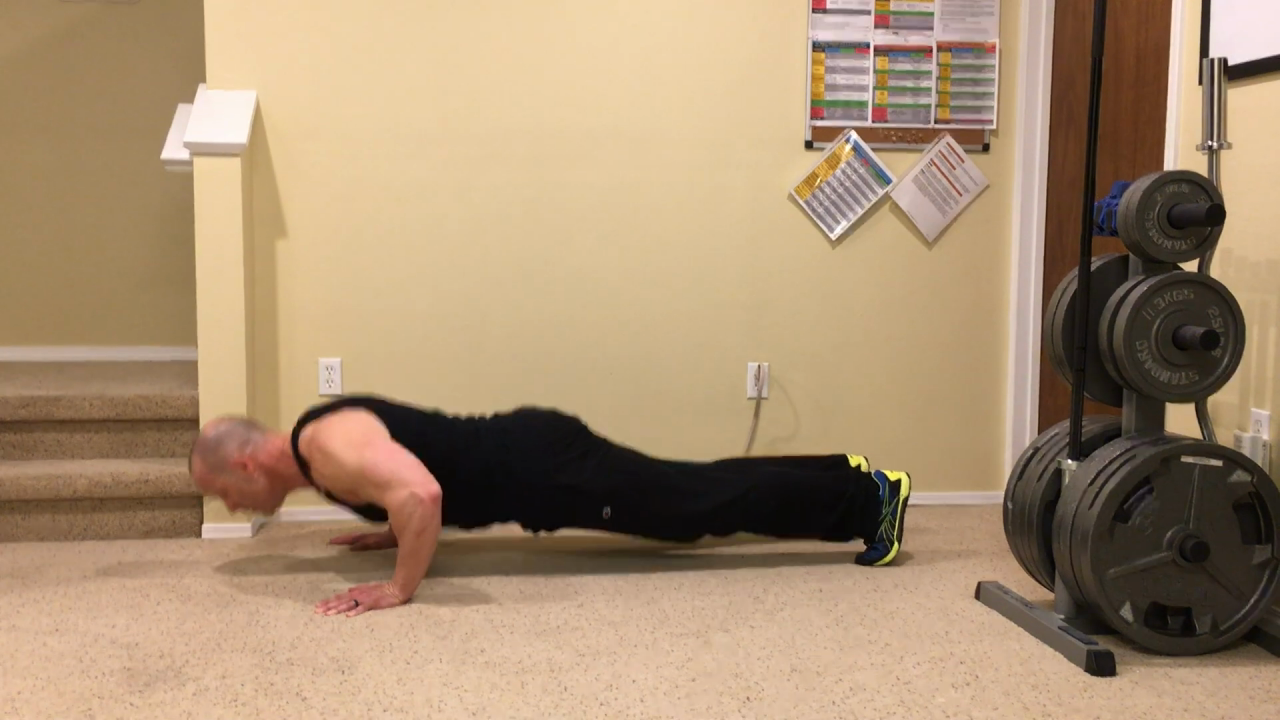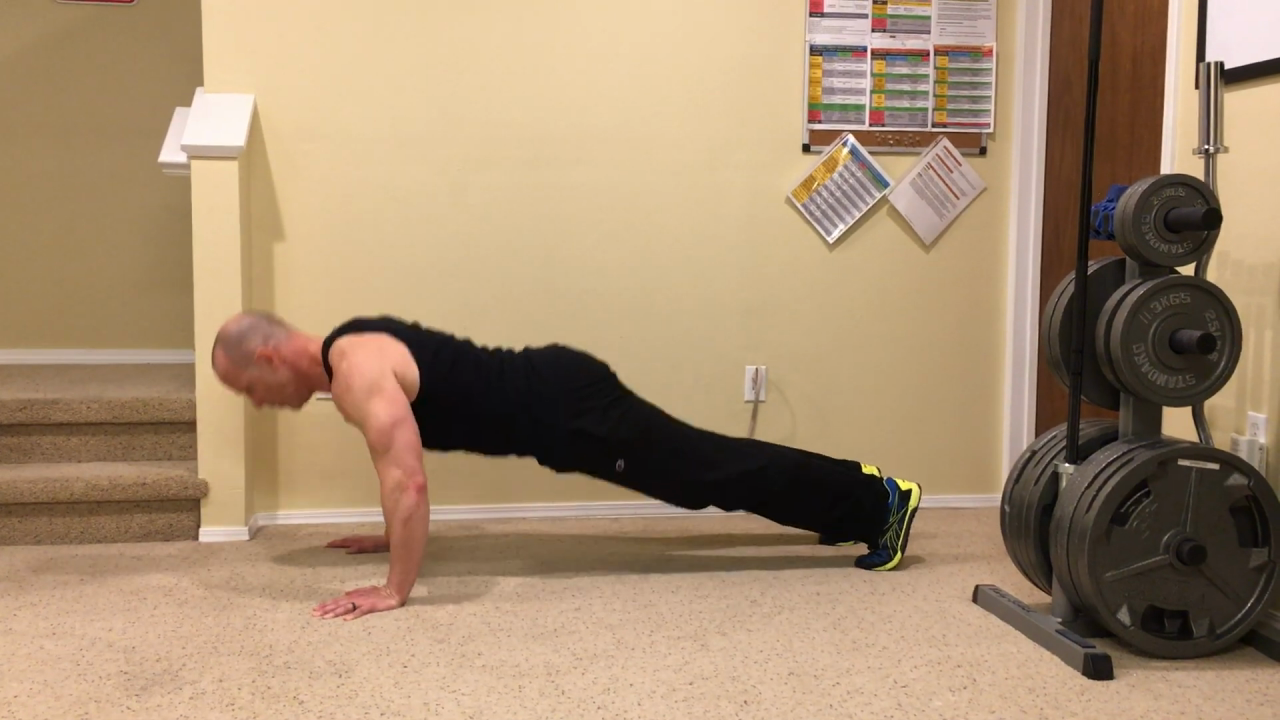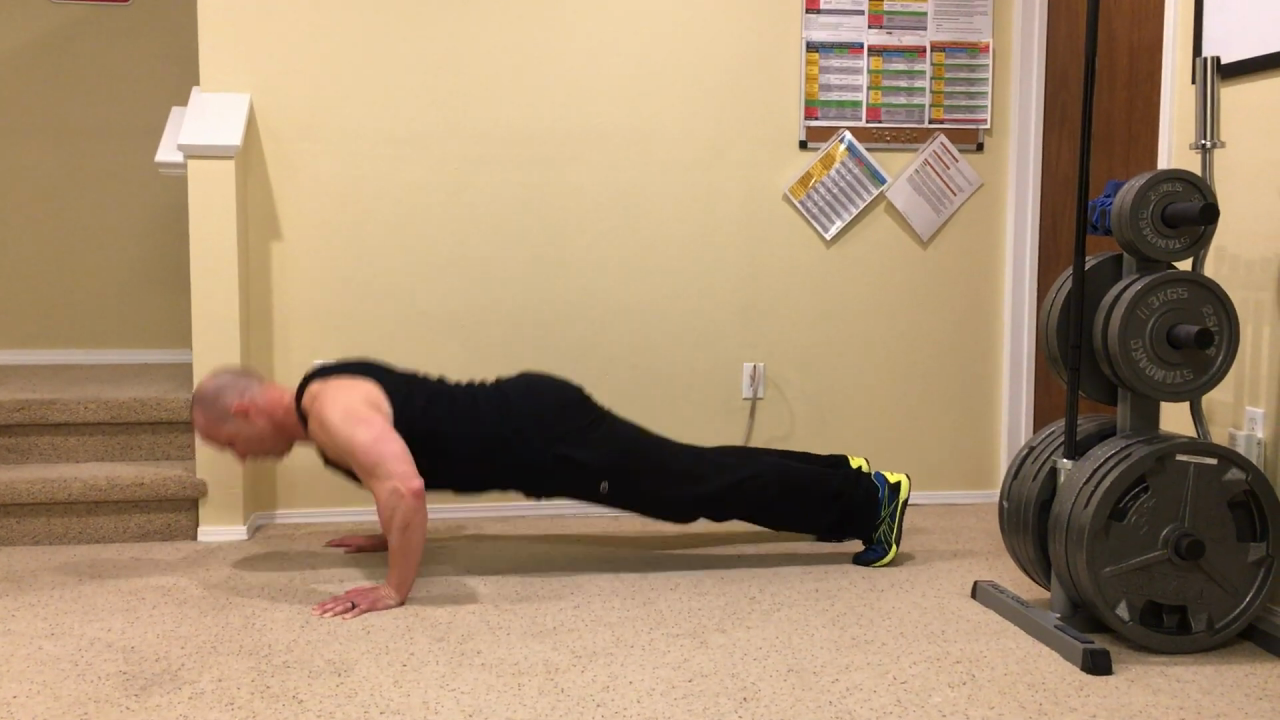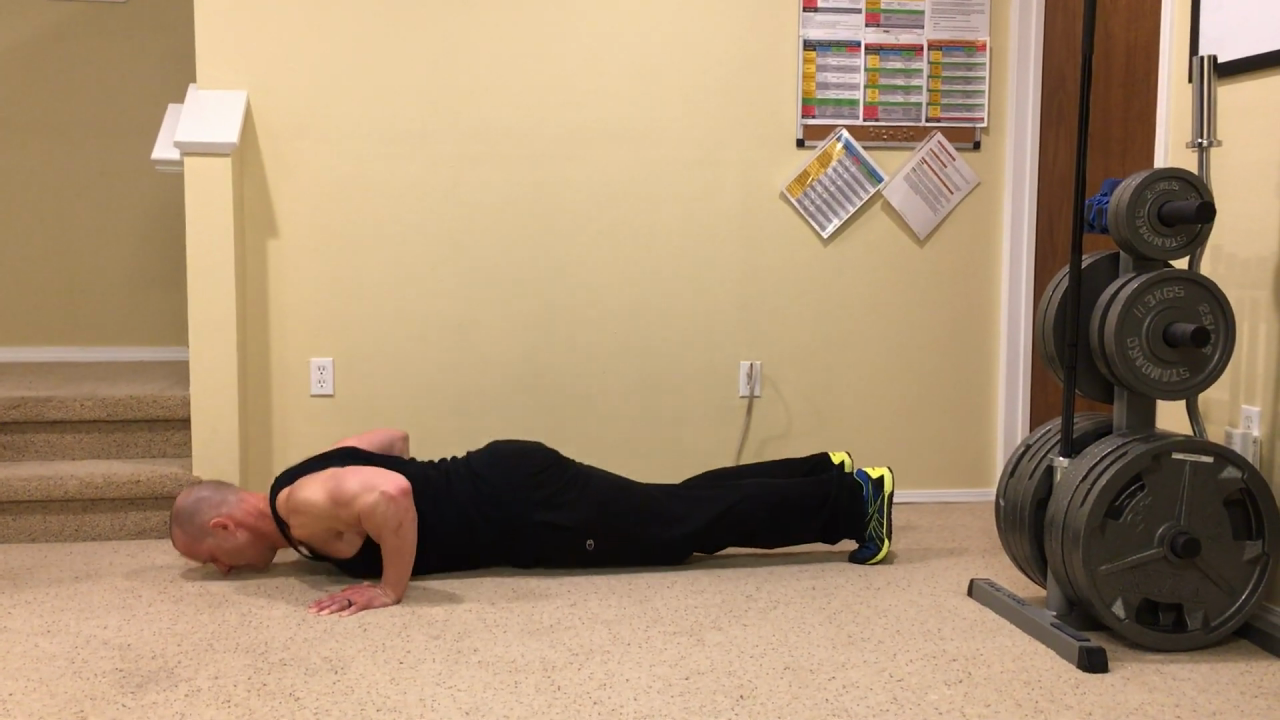
dt=1s
person 1, frame 1
left shoulder: (325, 453)
right shoulder: (324, 435)
left elbow: (423, 495)
left wrist: (398, 588)
right wrist: (389, 528)
left hip: (542, 469)
right hip: (527, 449)
left knee: (709, 503)
right knee: (699, 489)
left ankle: (870, 496)
right ankle: (847, 478)
person 1, frame 2
left shoulder: (353, 370)
right shoulder: (348, 351)
left elbow: (405, 478)
right elbow: (408, 457)
left wrist: (394, 590)
right wrist: (394, 532)
left hip: (566, 408)
right hip: (550, 394)
left knee: (719, 475)
right knee: (716, 466)
left ankle: (878, 501)
right ankle: (863, 487)
person 1, frame 3
left shoulder: (329, 411)
right shoulder: (329, 389)
left elbow: (406, 489)
left wrist: (395, 589)
right wrist: (390, 533)
left hip: (544, 438)
right hip: (530, 420)
left knee: (706, 488)
right knee: (700, 476)
left ankle: (869, 500)
right ankle: (850, 481)
person 1, frame 4
left shoulder: (301, 509)
right shoulder: (308, 482)
left elbow: (391, 492)
right elbow: (394, 439)
left wrist: (389, 588)
left hip: (522, 507)
right hip: (506, 480)
left knee: (690, 524)
right knee: (683, 502)
left ankle: (855, 498)
right ankle: (830, 476)
